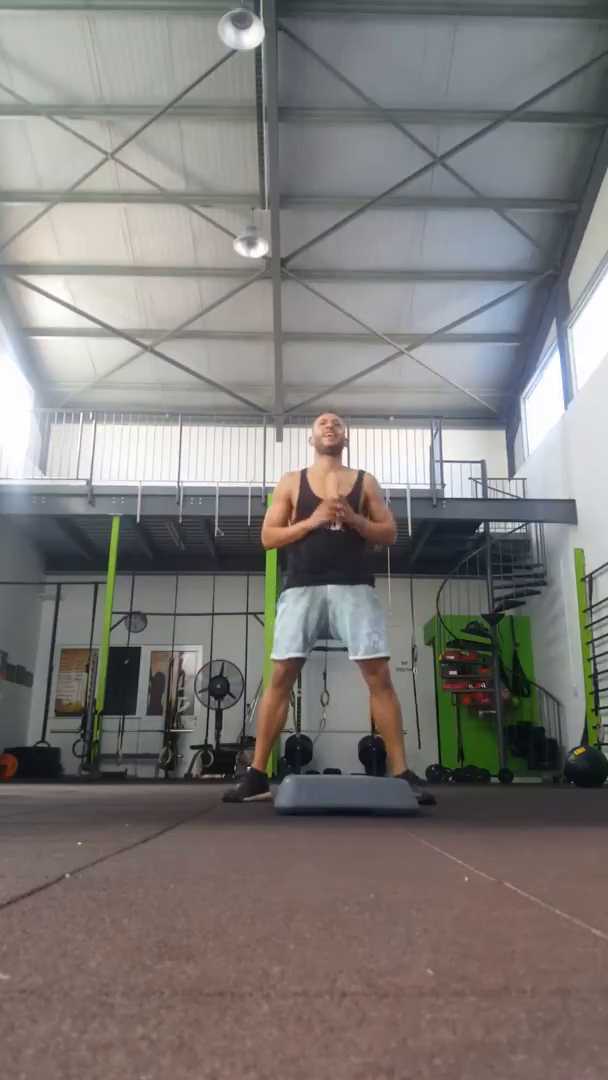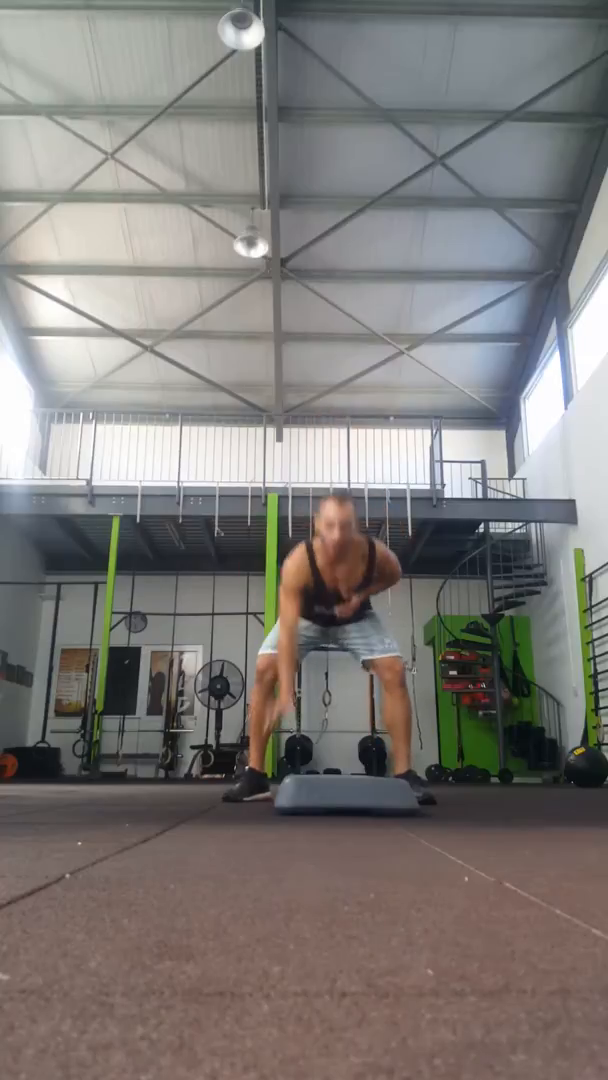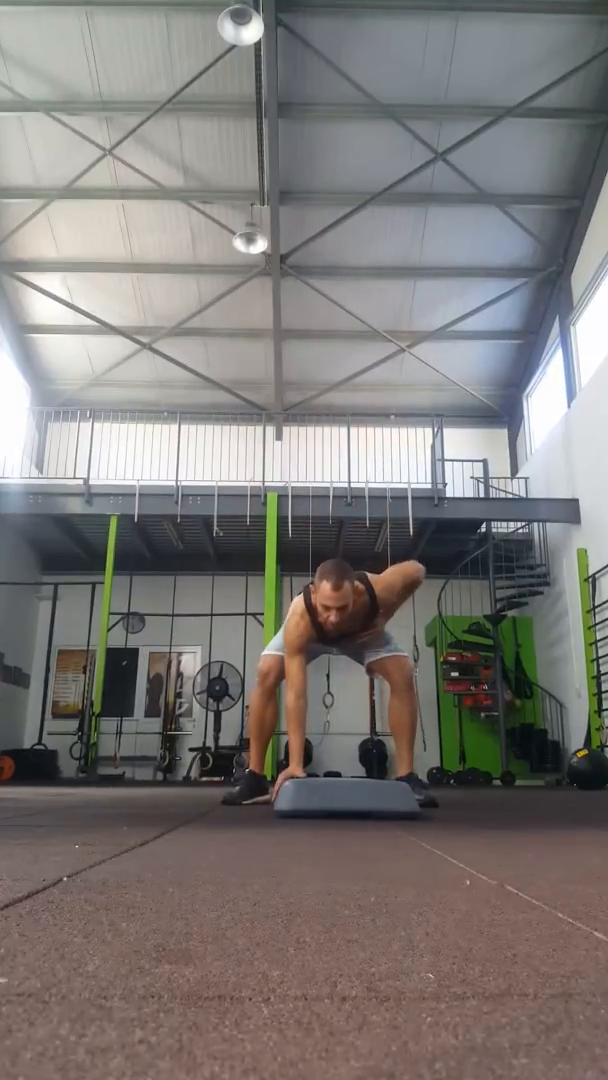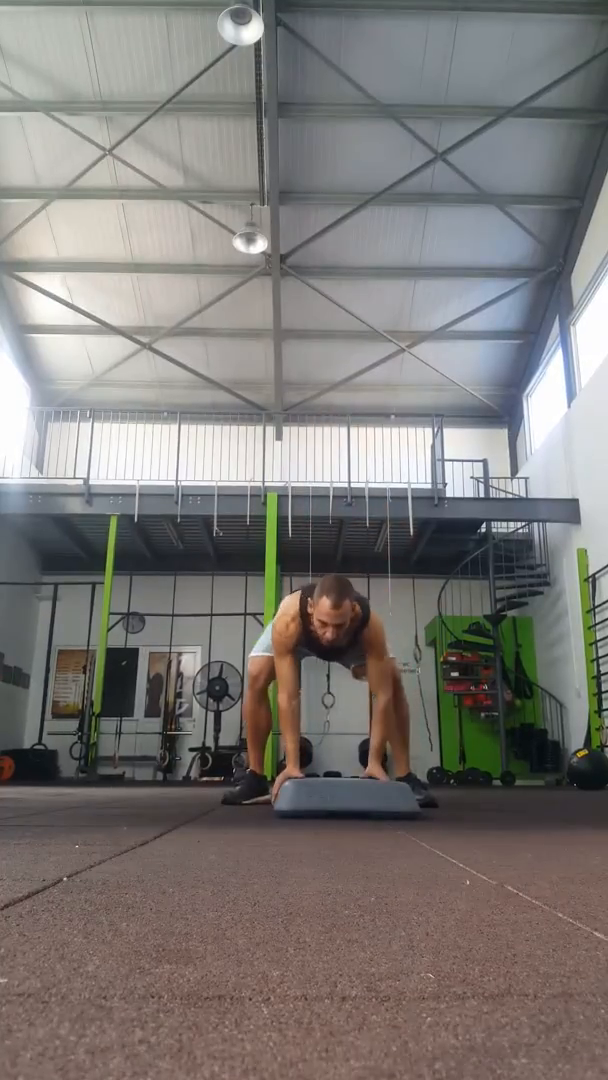
dt=0.5s
person 1, frame 1
left shoulder: (365, 482)
right shoulder: (292, 483)
left elbow: (389, 533)
right elbow: (267, 536)
left wrist: (354, 519)
right wrist: (309, 522)
left hip: (353, 588)
right hip: (302, 589)
left knee: (378, 677)
right knee: (281, 676)
left ankle: (402, 774)
right ankle: (256, 775)
person 1, frame 2
left shoulder: (376, 552)
right shoulder: (299, 561)
left elbow: (394, 575)
right elbow: (289, 627)
left wrist: (362, 595)
right wrist: (285, 693)
left hip: (356, 619)
right hip: (307, 619)
left knee: (394, 674)
right knee: (265, 670)
left ankle: (404, 774)
right ankle: (255, 775)
person 1, frame 3
left shoulder: (377, 591)
right shoulder: (299, 618)
left elbow: (417, 570)
right elbow: (296, 694)
left wrist: (383, 619)
right wrist: (296, 763)
left hip: (363, 631)
right hip: (311, 635)
left knee: (403, 675)
right knee: (267, 674)
left ankle: (406, 776)
right ankle: (254, 778)
person 1, frame 4
left shoulder: (369, 625)
right shoulder: (288, 621)
left elbow: (383, 695)
right elbow: (288, 696)
left wrist: (375, 761)
right wrist: (292, 764)
right hip: (299, 636)
left knee: (392, 681)
right knee: (257, 677)
left ankle: (405, 777)
right ankle: (255, 778)
